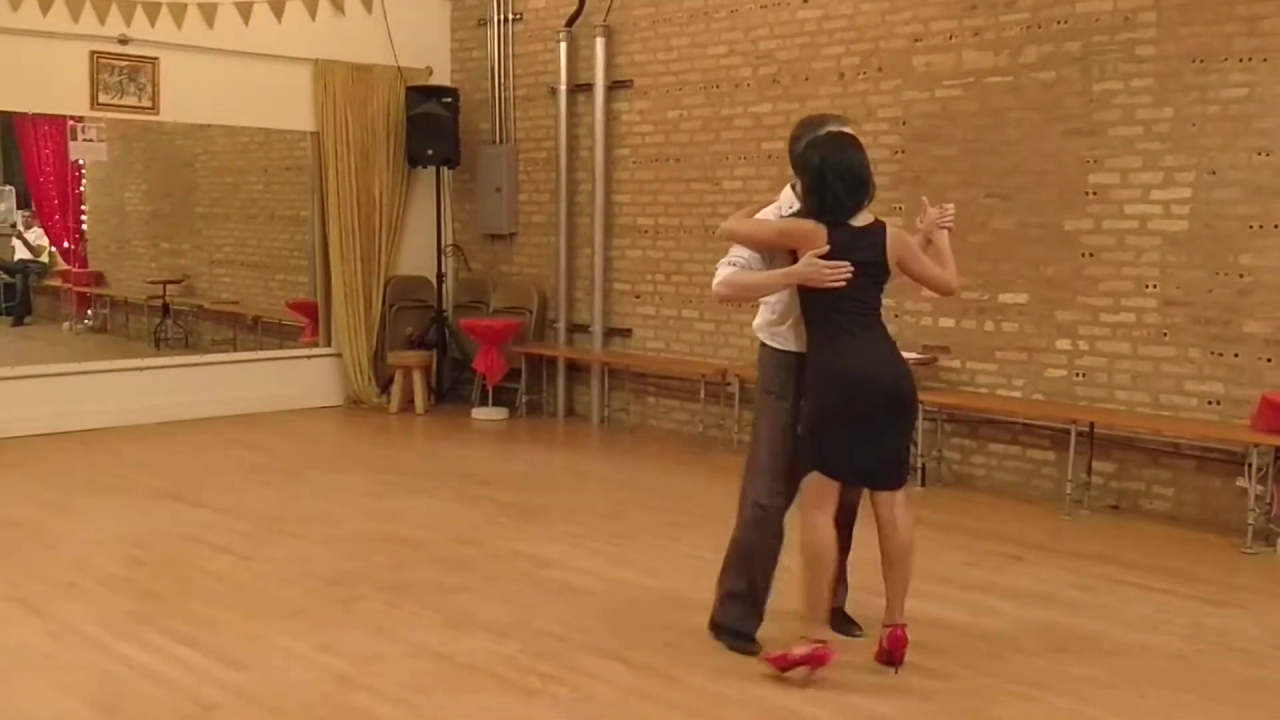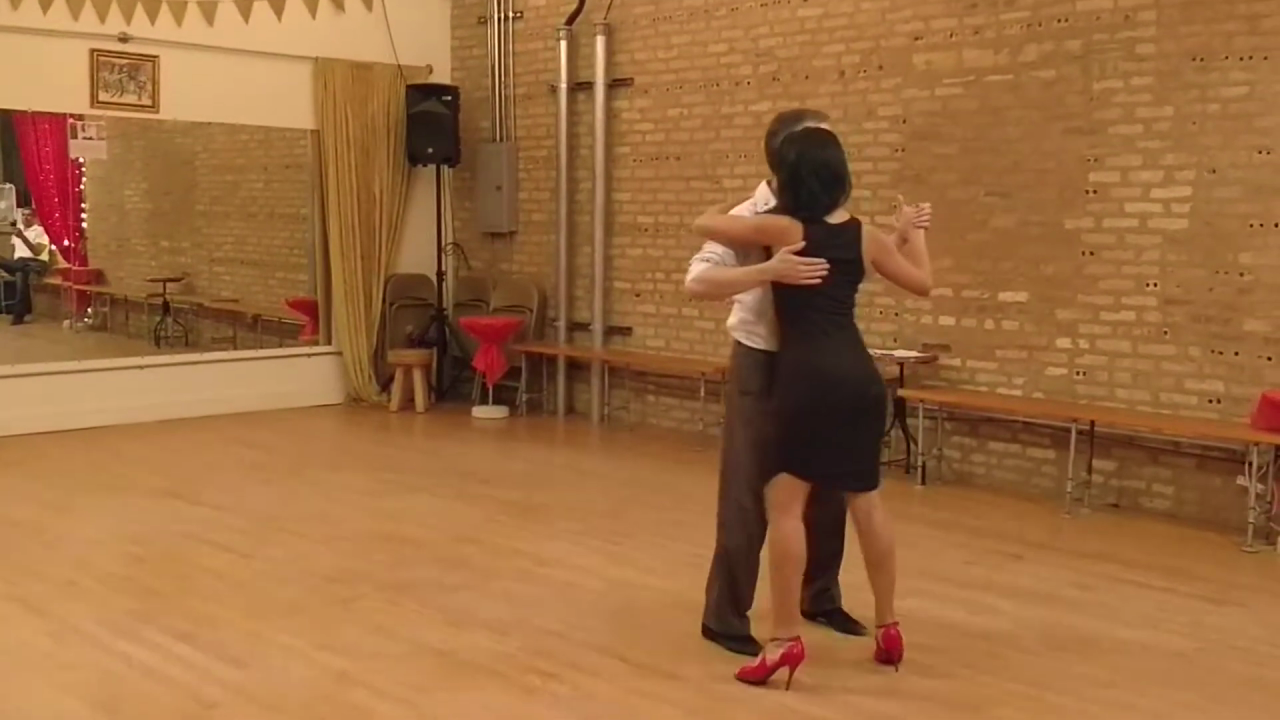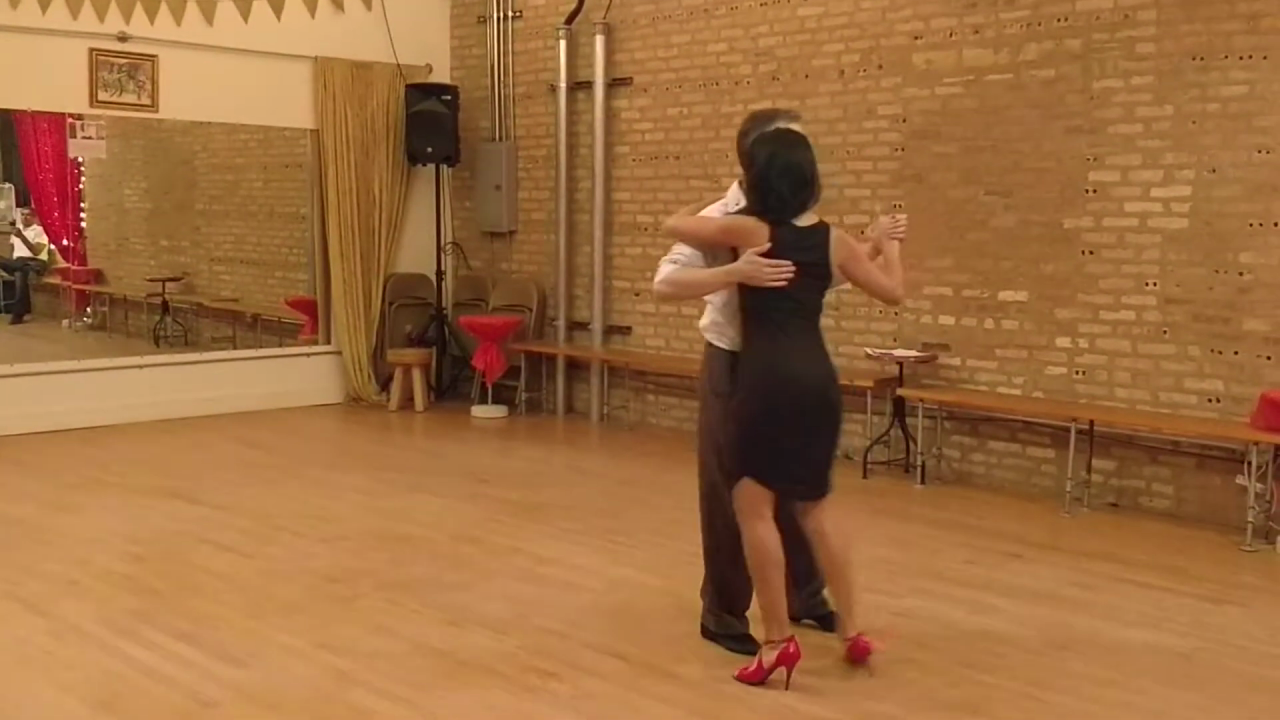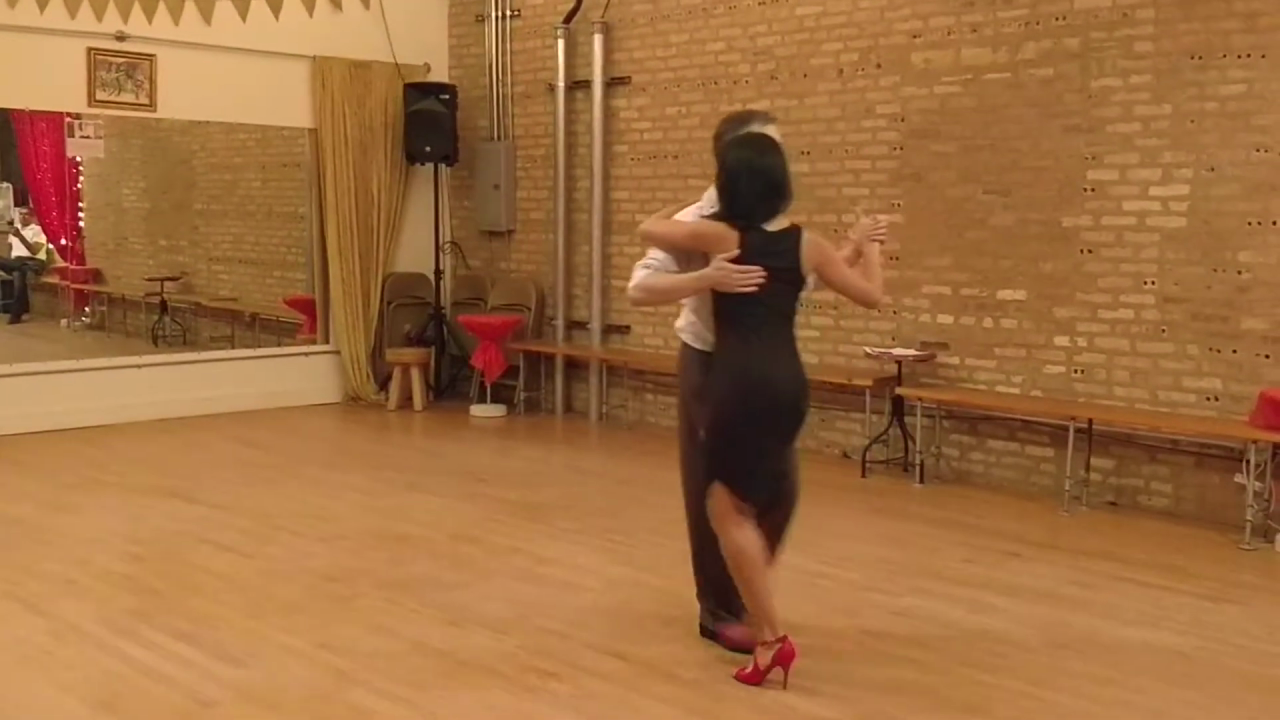
dt=0.2s
person 1, frame 1
left shoulder: (806, 233)
right shoulder: (889, 237)
left elbow: (729, 229)
right elbow: (947, 283)
left wrist: (753, 215)
right wrist: (938, 233)
left hip: (838, 377)
right hip: (889, 374)
left knee: (817, 502)
right knee: (890, 500)
left ankle: (815, 636)
right ankle: (895, 626)
person 1, frame 2
left shoulder: (782, 229)
right shoulder: (865, 235)
left elbow: (704, 224)
right elbow: (921, 282)
left wrist: (726, 211)
right wrist: (913, 232)
left hip: (808, 377)
right hip: (859, 375)
left knee: (784, 504)
right knee: (866, 502)
left ankle: (784, 639)
right ankle: (888, 626)
person 1, frame 3
left shoulder: (748, 230)
right shoulder: (833, 239)
left elbow: (674, 225)
right elbow: (892, 291)
left wrist: (704, 213)
right wrist: (889, 242)
left hip: (769, 380)
right hip: (819, 381)
left knee: (754, 508)
right knee: (813, 508)
left ankle: (778, 641)
right ankle: (852, 630)
person 1, frame 4
left shoulder: (718, 236)
right shoulder: (806, 243)
left elbow: (649, 229)
right elbow: (870, 295)
left wrist: (677, 217)
right wrist: (870, 247)
left hip: (742, 383)
right hip: (789, 383)
left knee: (727, 510)
right knee: (738, 502)
left ankle: (772, 641)
right ankle: (758, 621)
person 2, frame 1
right shoulder: (774, 224)
right elbow: (724, 286)
right wrist: (796, 274)
right hip: (787, 367)
left knee: (843, 491)
right knee: (769, 494)
left ankle: (828, 598)
right ankle: (733, 612)
person 2, frame 2
right shoulder: (750, 220)
right elbow: (697, 282)
right wrist: (770, 271)
right hip: (761, 366)
left knee: (827, 489)
right knee: (748, 494)
left ankle: (819, 597)
right ankle: (724, 616)
person 2, frame 3
right shoulder: (722, 221)
right elbow: (663, 284)
right wrist: (732, 272)
right hip: (735, 368)
right knee: (729, 494)
left ankle: (805, 597)
right ankle: (723, 615)
person 2, frame 4
right shoulder: (695, 225)
right elbow: (640, 288)
left wrist: (858, 247)
right wrist: (706, 278)
right hip: (709, 367)
left knee: (779, 489)
right knee: (714, 491)
left ankle: (731, 592)
right ankle: (722, 613)
